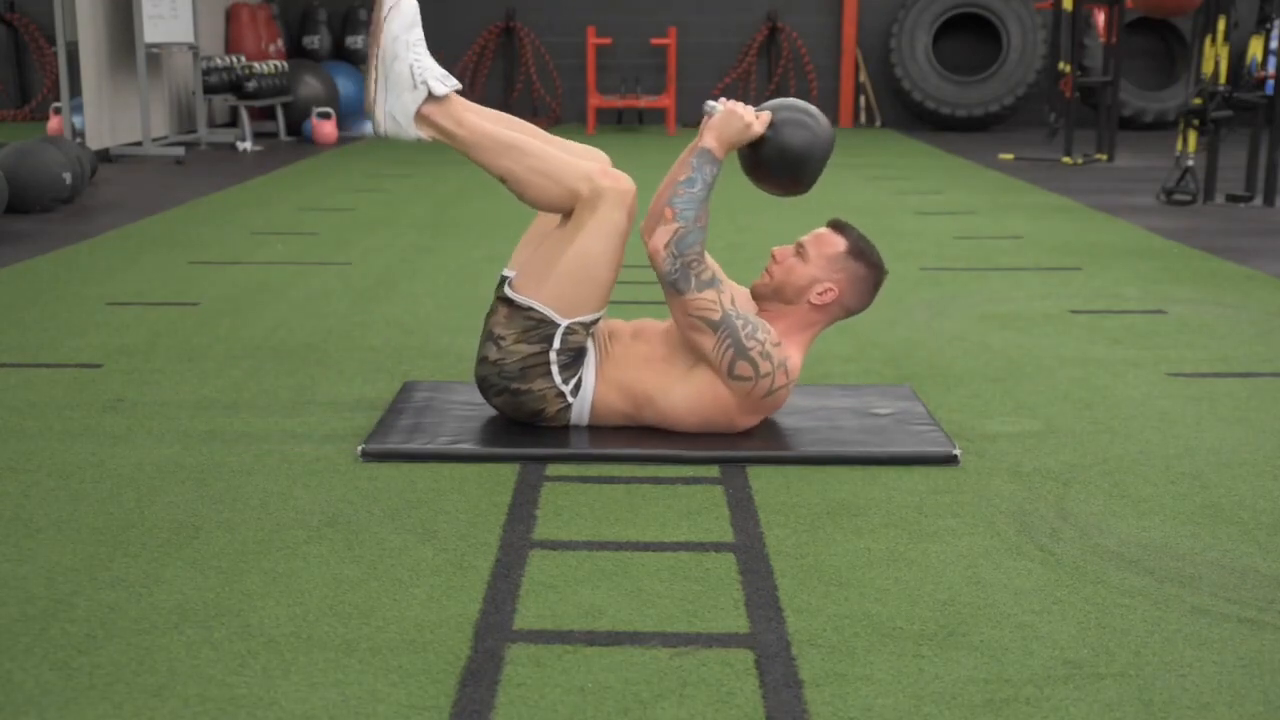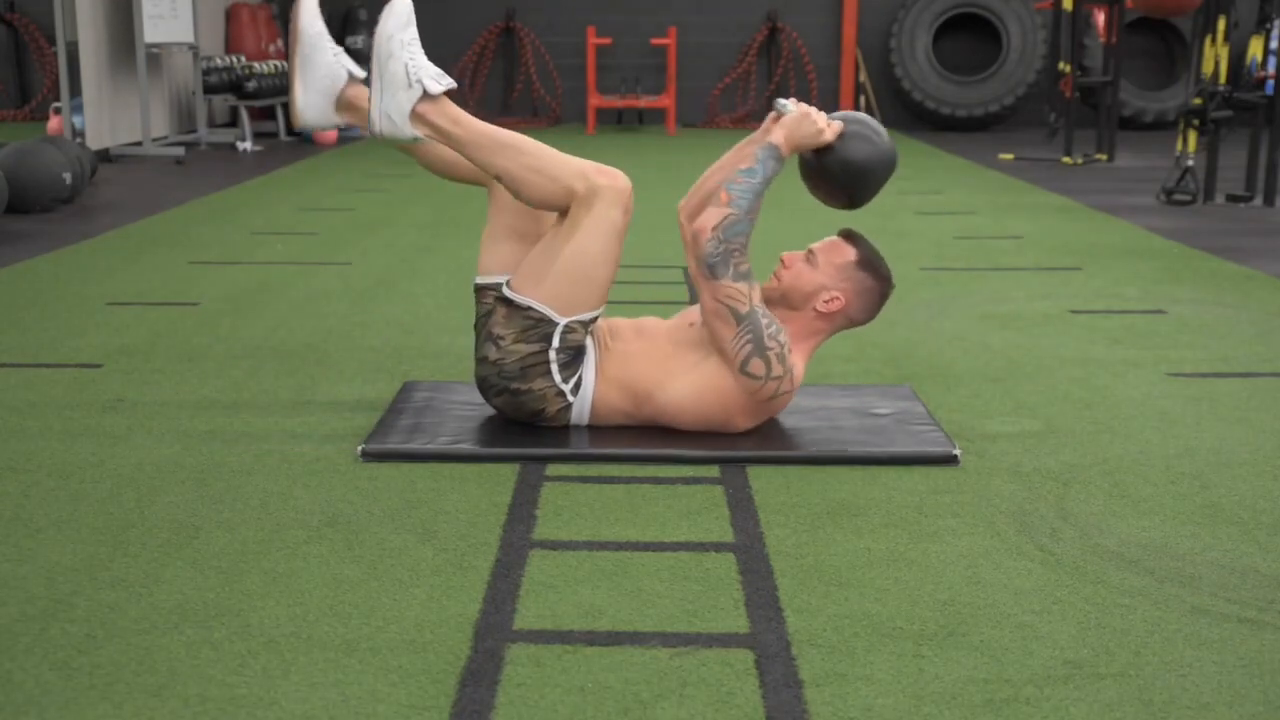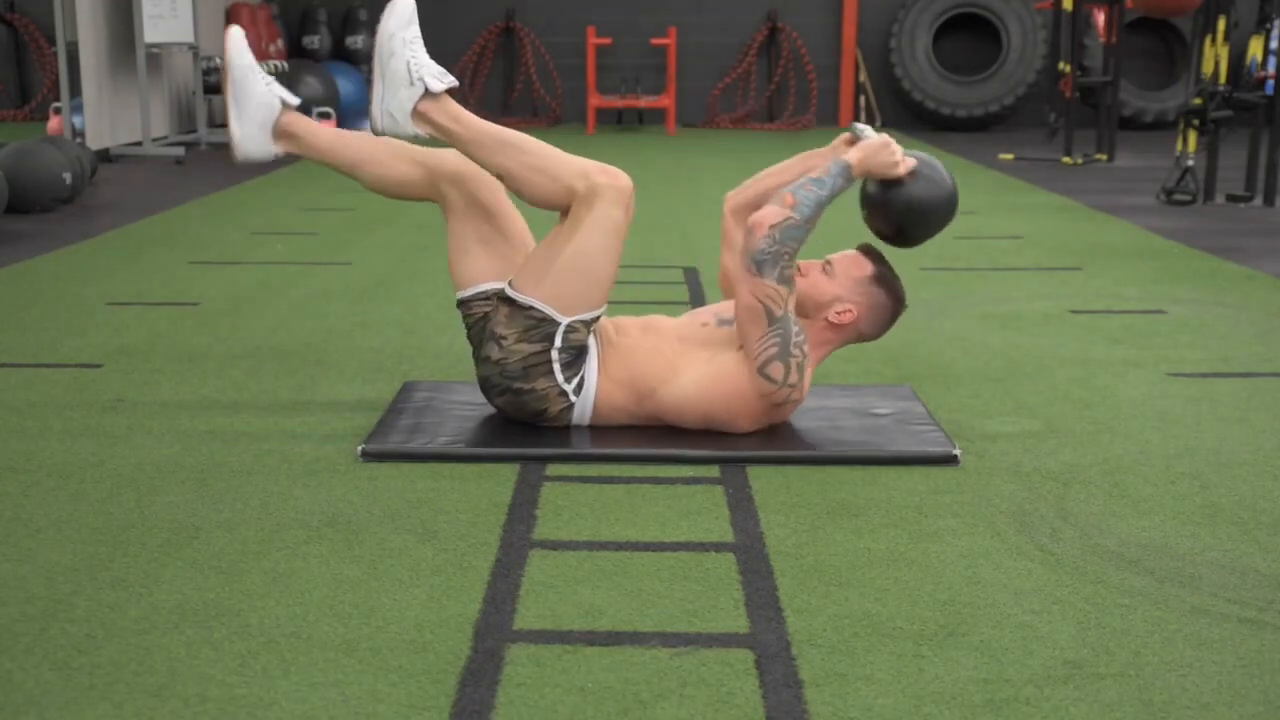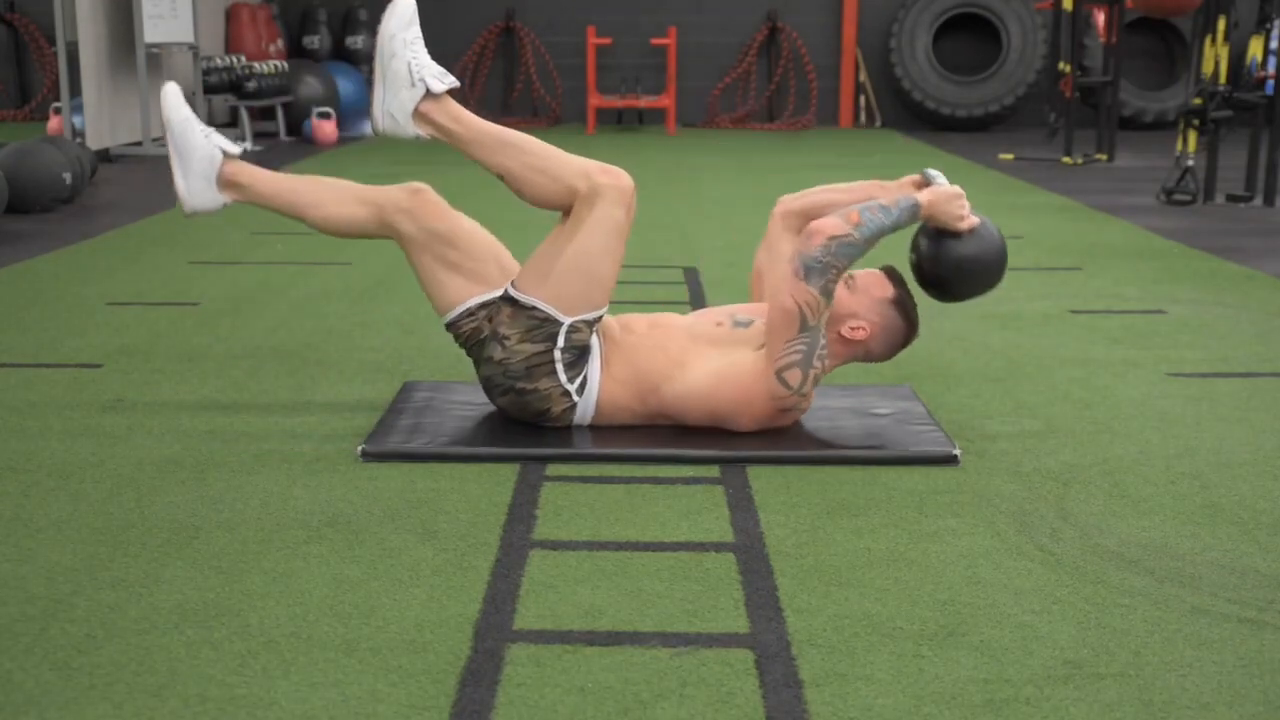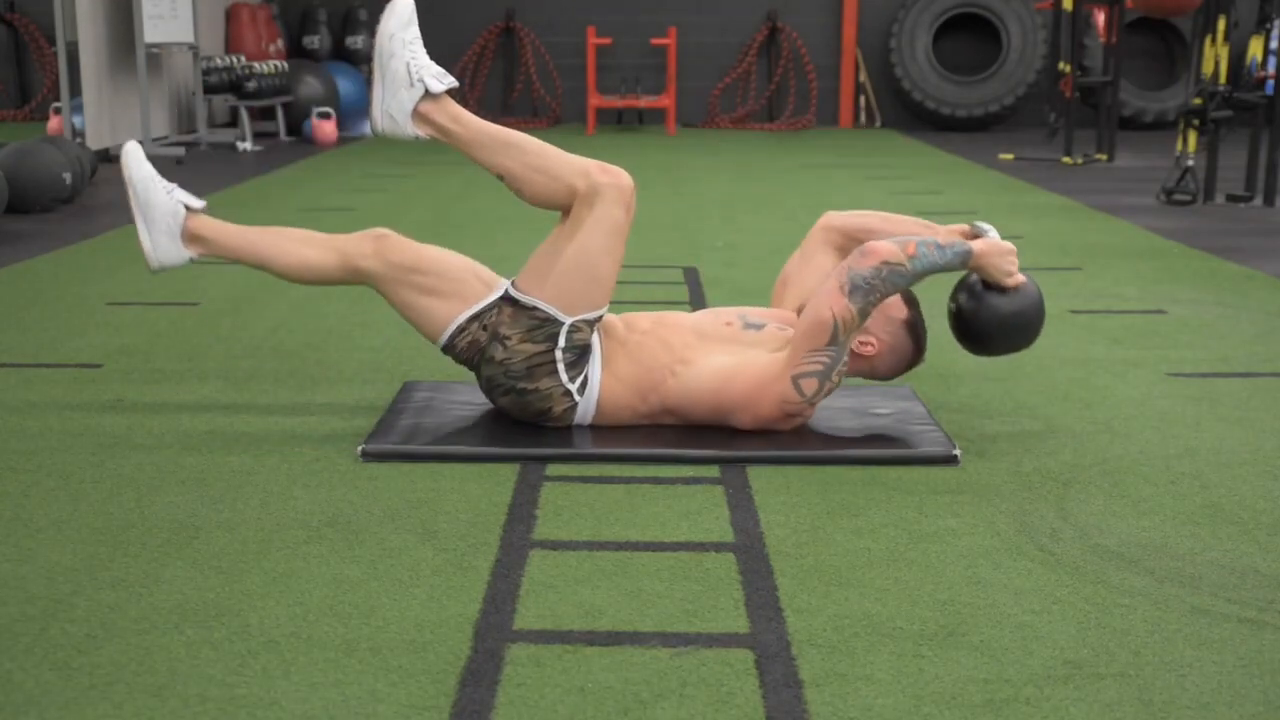
dt=0.2s
person 1, frame 1
left shoulder: (763, 366)
right shoulder: (757, 320)
left elbow: (669, 249)
right elbow: (666, 226)
left wrist: (711, 145)
right wrist: (712, 138)
left hip: (530, 370)
right hip: (554, 358)
left knee: (607, 190)
right knee: (587, 168)
left ankle: (425, 107)
right ankle: (424, 100)
person 1, frame 2
left shoulder: (768, 369)
right shoulder: (758, 328)
left elbow: (709, 237)
right elbow: (696, 211)
left wrist: (776, 143)
right wrist: (774, 137)
left hip: (534, 368)
right hip: (549, 357)
left knee: (604, 187)
right knee: (506, 163)
left ankle: (422, 104)
right ankle: (343, 96)
person 1, frame 3
left shoulder: (780, 377)
right shoulder: (761, 337)
left elbow: (766, 234)
right elbow: (741, 208)
left wrist: (852, 162)
right wrist: (842, 154)
left hip: (536, 370)
right hip: (540, 354)
left knee: (608, 187)
right knee: (458, 170)
left ankle: (425, 103)
right ankle: (277, 125)
person 1, frame 4
left shoulder: (787, 381)
right shoulder: (775, 331)
left elbow: (824, 242)
right elbow: (791, 213)
left wrist: (918, 209)
right wrist: (909, 189)
left hip: (542, 371)
right hip: (542, 353)
left knee: (609, 187)
right knee: (409, 202)
left ankle: (426, 103)
right ankle: (226, 176)
person 1, frame 5
left shoulder: (798, 386)
right shoulder: (789, 334)
left elbow: (872, 266)
right elbow: (834, 229)
left wrist: (969, 255)
right wrist: (964, 238)
left hip: (545, 372)
right hip: (544, 352)
left knee: (609, 186)
right knee: (374, 248)
left ankle: (427, 105)
right ankle: (191, 232)
